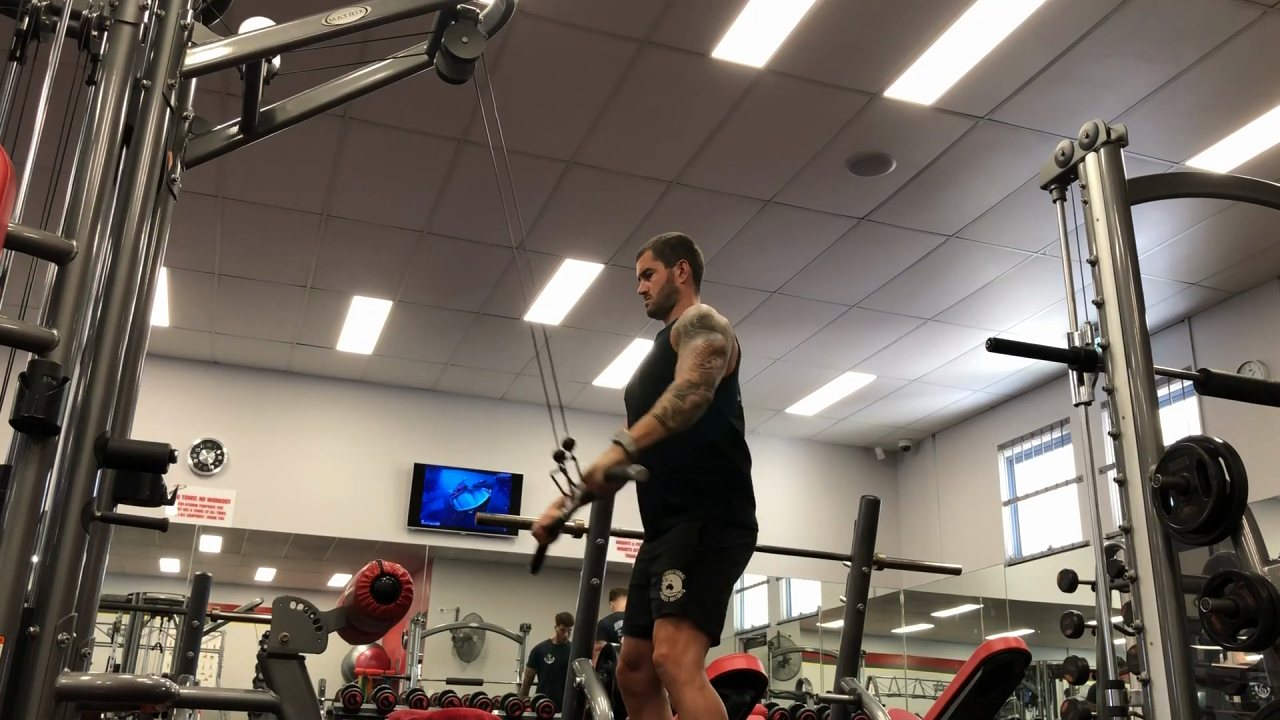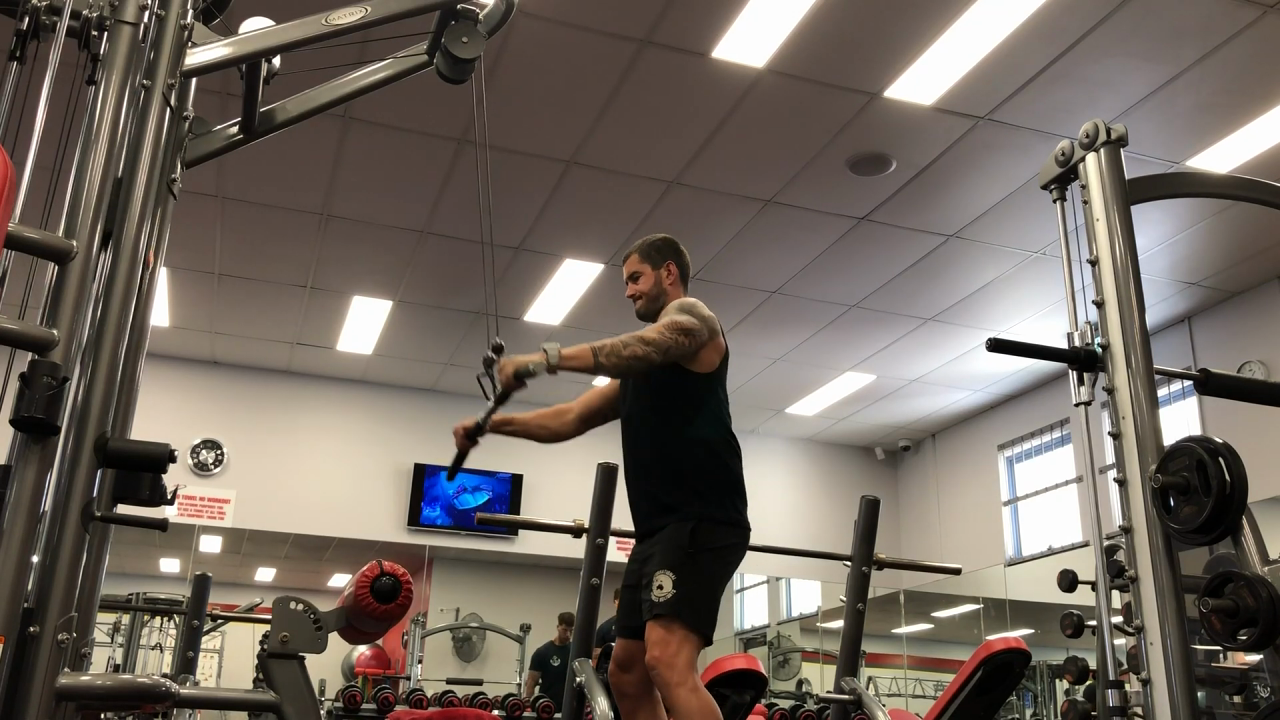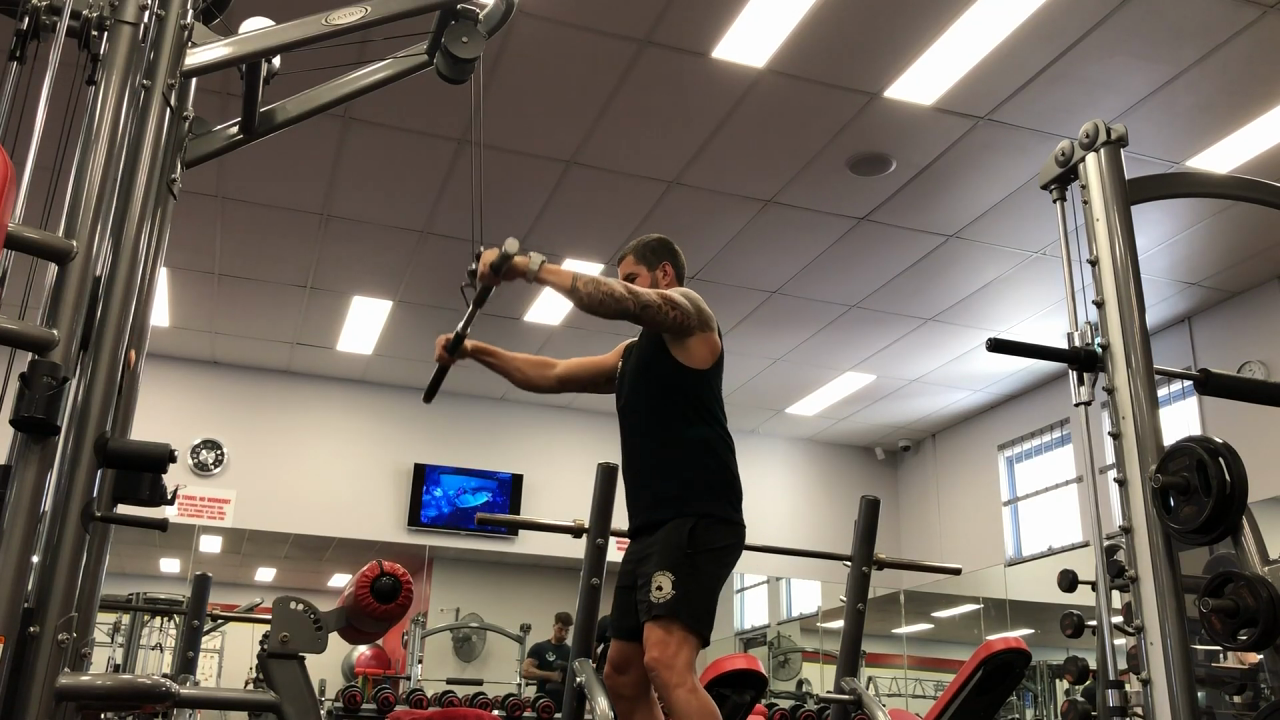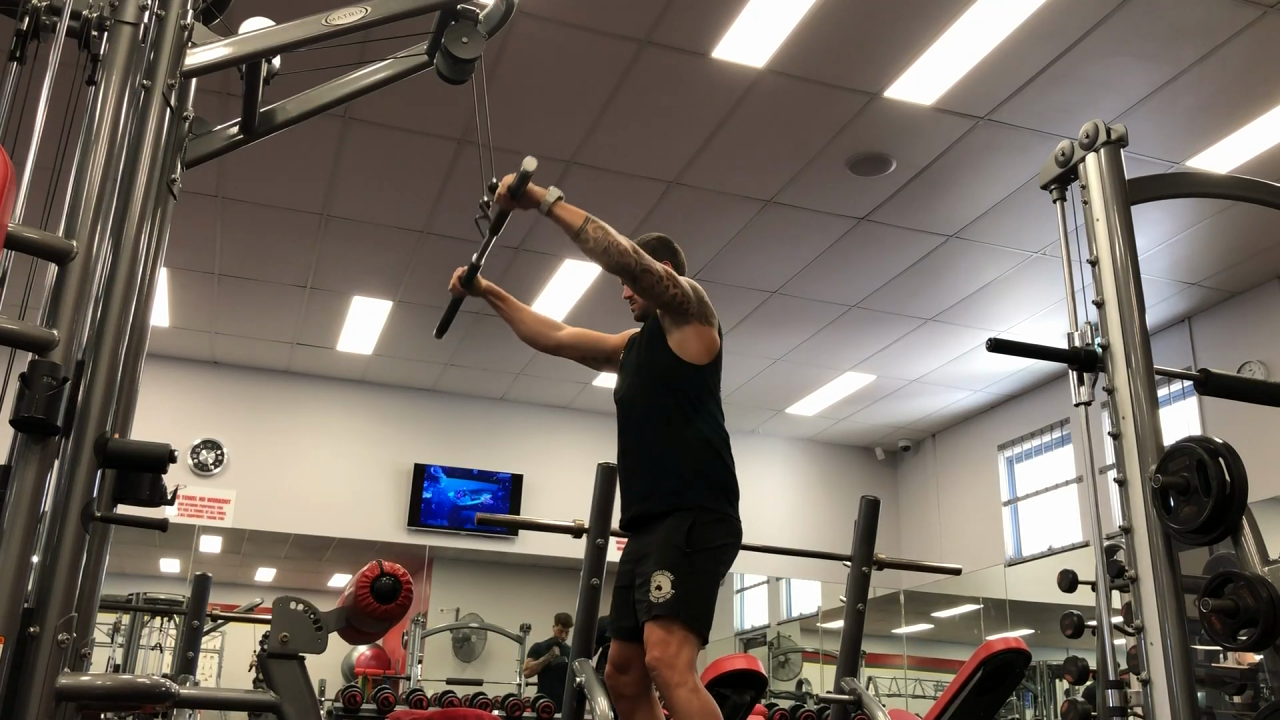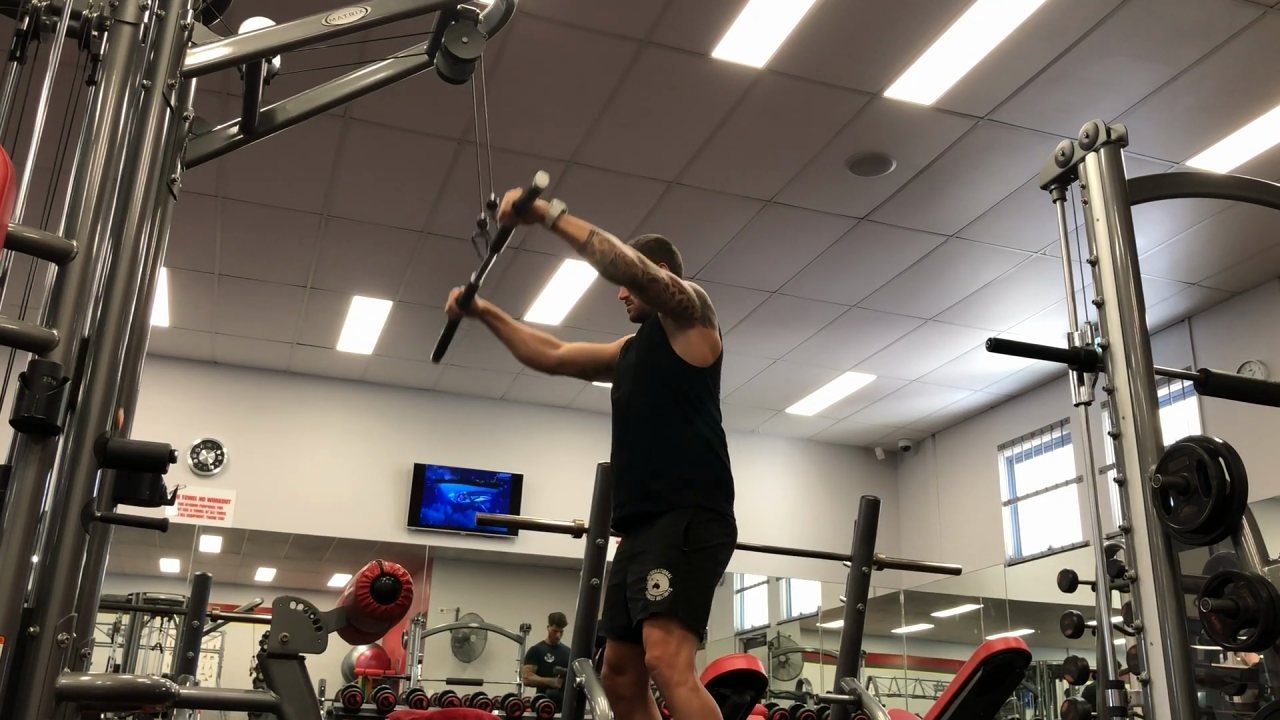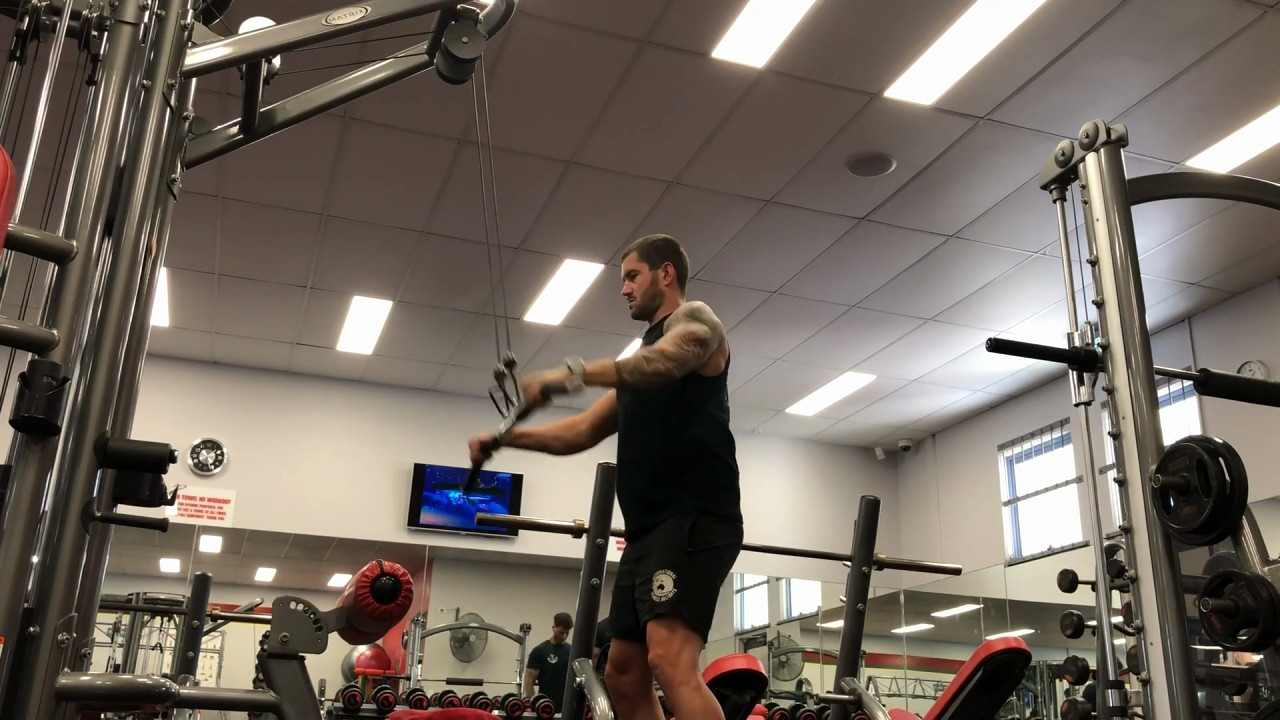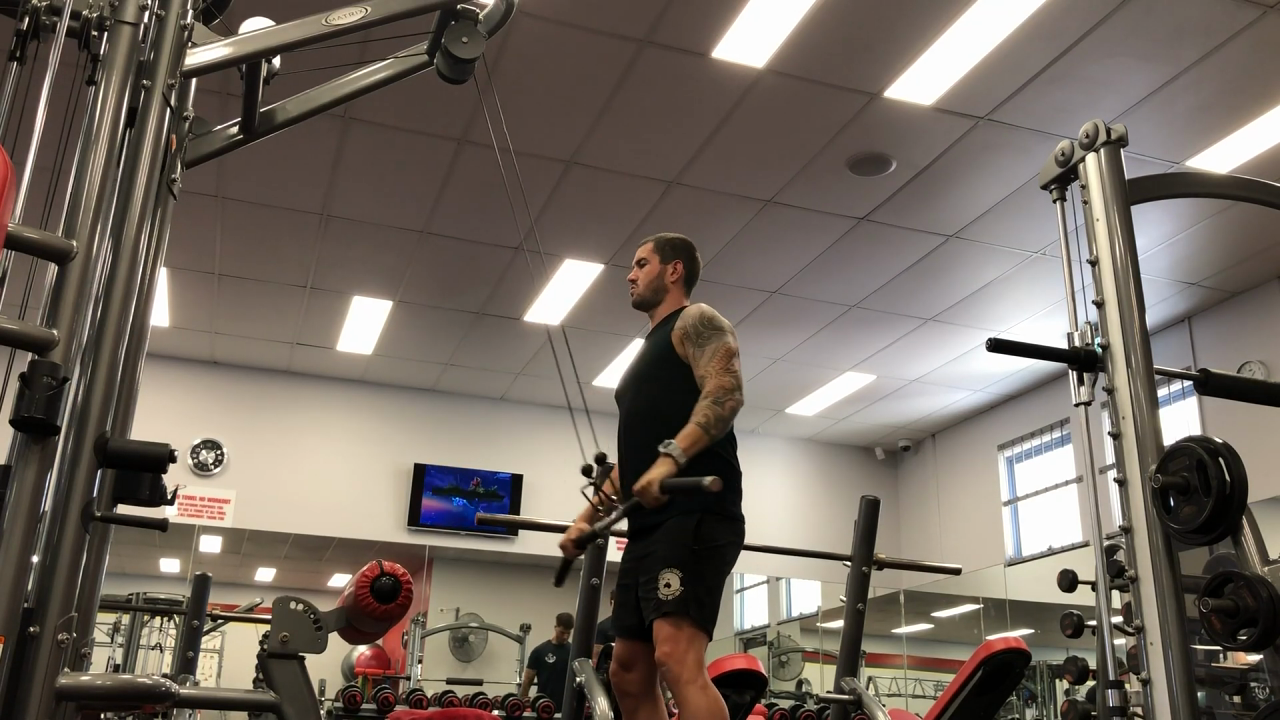
dt=0.4s
person 1, frame 1
left shoulder: (702, 323)
right shoulder: (658, 356)
left elbow: (693, 391)
right elbow: (620, 457)
left wrist: (619, 444)
right wrist: (564, 503)
left hip: (710, 522)
right hip: (667, 530)
left knee: (677, 660)
right knee: (636, 671)
person 1, frame 2
left shoulder: (691, 317)
right shoulder: (637, 369)
left elbow: (636, 348)
right elbow: (572, 418)
left wrist: (543, 357)
right wrist: (493, 422)
left hip: (702, 522)
right hip: (660, 529)
left knee: (668, 662)
right knee: (628, 673)
person 1, frame 3
left shoulder: (687, 314)
right shoulder: (632, 355)
left elbow: (617, 300)
right elbow: (554, 375)
left wrist: (528, 265)
right wrist: (476, 349)
left hip: (697, 520)
right hip: (654, 528)
left knee: (666, 662)
right knee: (622, 674)
person 1, frame 4
left shoulder: (689, 315)
right shoulder: (632, 347)
left elbow: (626, 258)
right elbow: (554, 338)
left wrist: (545, 199)
right wrist: (489, 293)
left hip: (692, 519)
right hip: (649, 526)
left knee: (668, 662)
right knee: (624, 674)
person 1, frame 5
left shoulder: (689, 315)
right shoulder: (632, 350)
left elbow: (627, 265)
right elbow: (554, 355)
left wrist: (548, 212)
right wrist: (486, 313)
left hip: (688, 517)
right hip: (641, 527)
left knee: (668, 662)
right knee: (621, 674)
person 1, frame 6
left shoulder: (693, 319)
right shoulder: (639, 366)
left elbow: (662, 363)
right elbow: (582, 433)
left wrist: (566, 373)
right wrist: (507, 438)
left hip: (694, 519)
right hip: (649, 529)
left knee: (671, 663)
right knee: (624, 674)
person 1, frame 7
left shoulder: (697, 322)
right shoulder: (649, 353)
left elbow: (724, 392)
left wrist: (670, 458)
right wrist: (588, 517)
left hip: (693, 516)
right hip: (651, 528)
left knee: (677, 661)
right knee: (628, 672)
